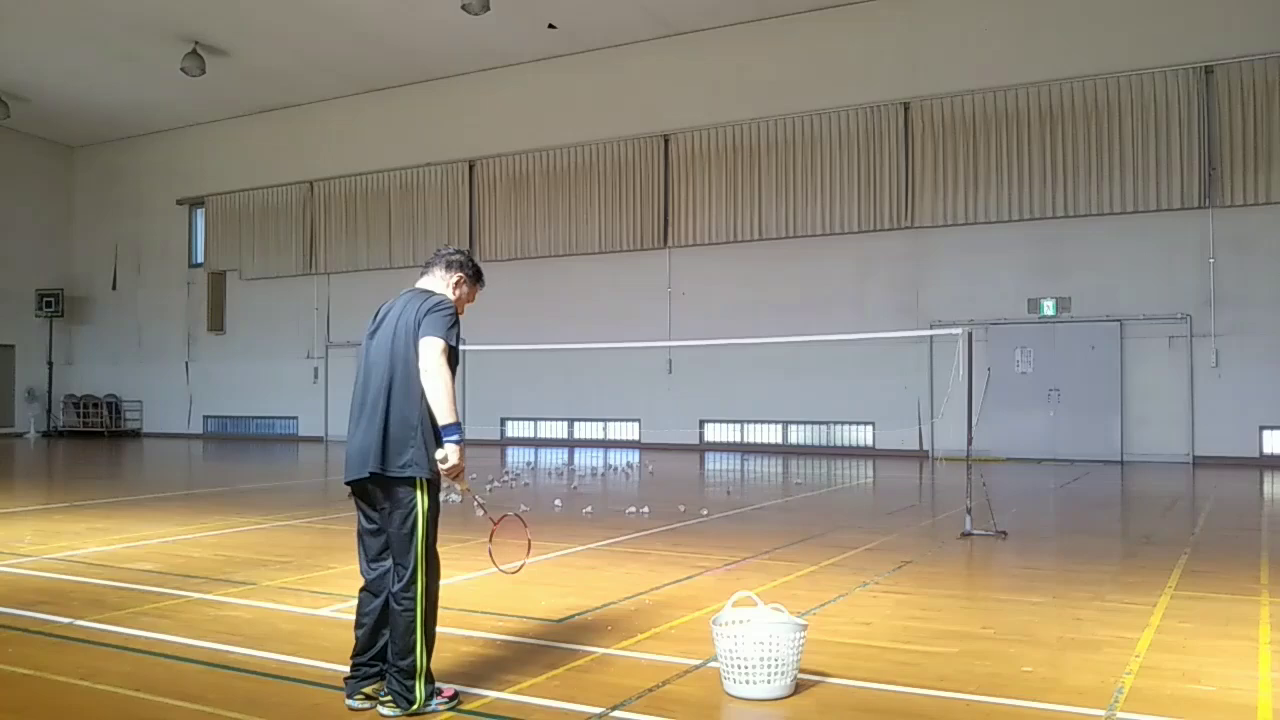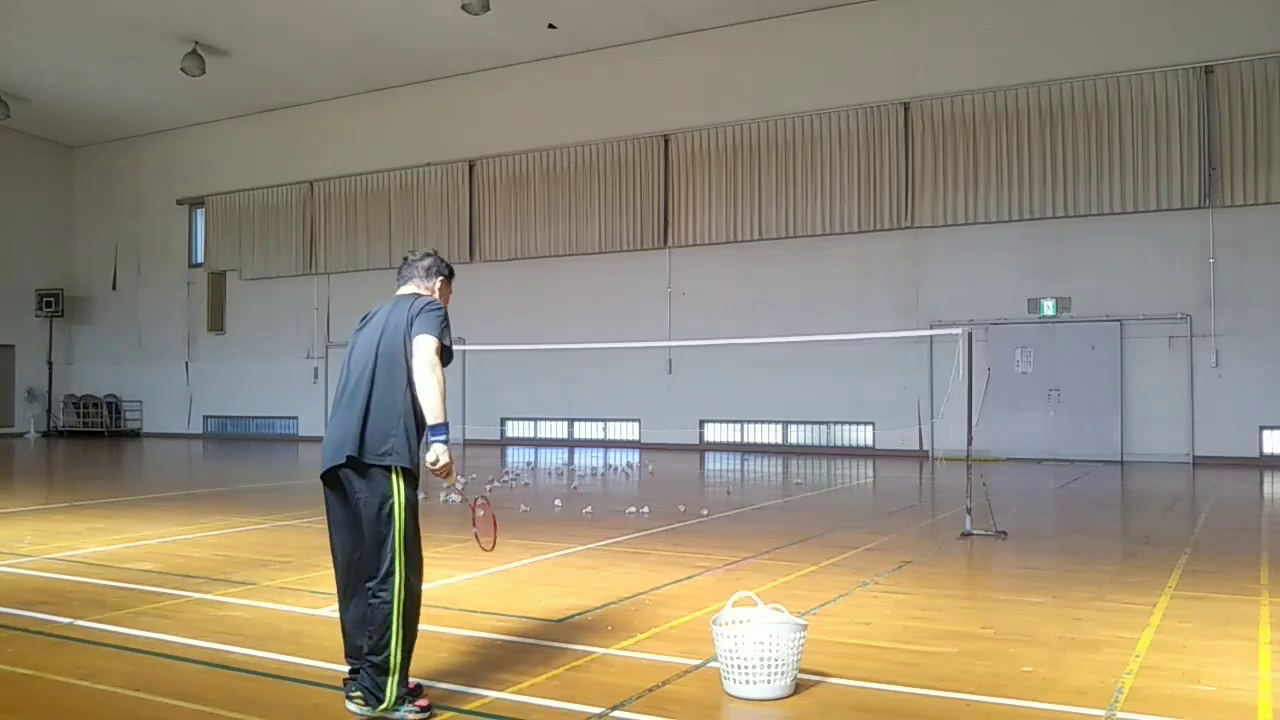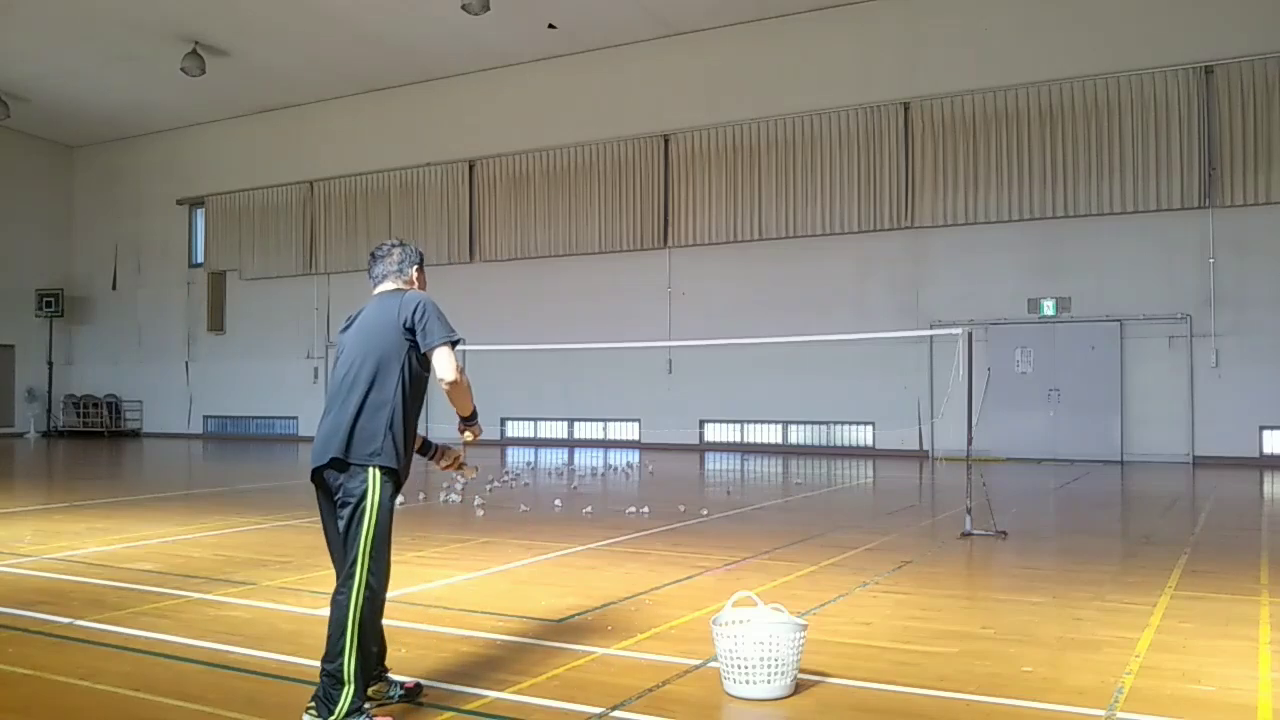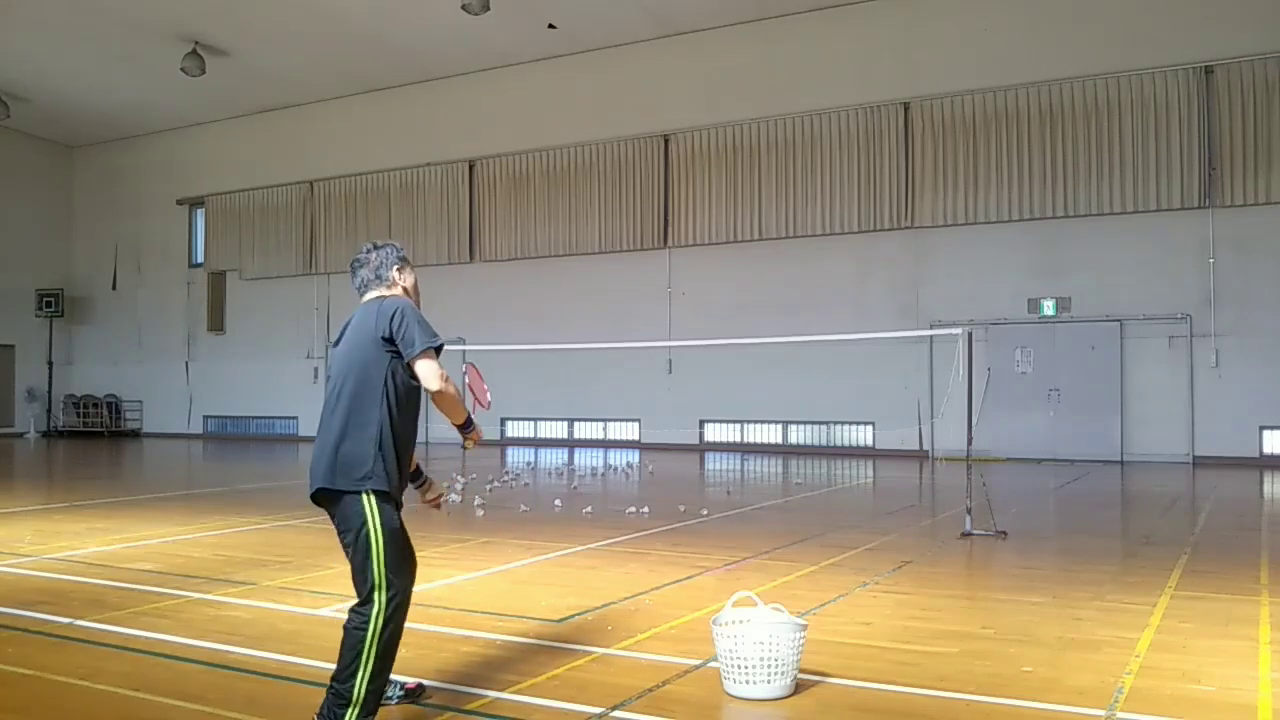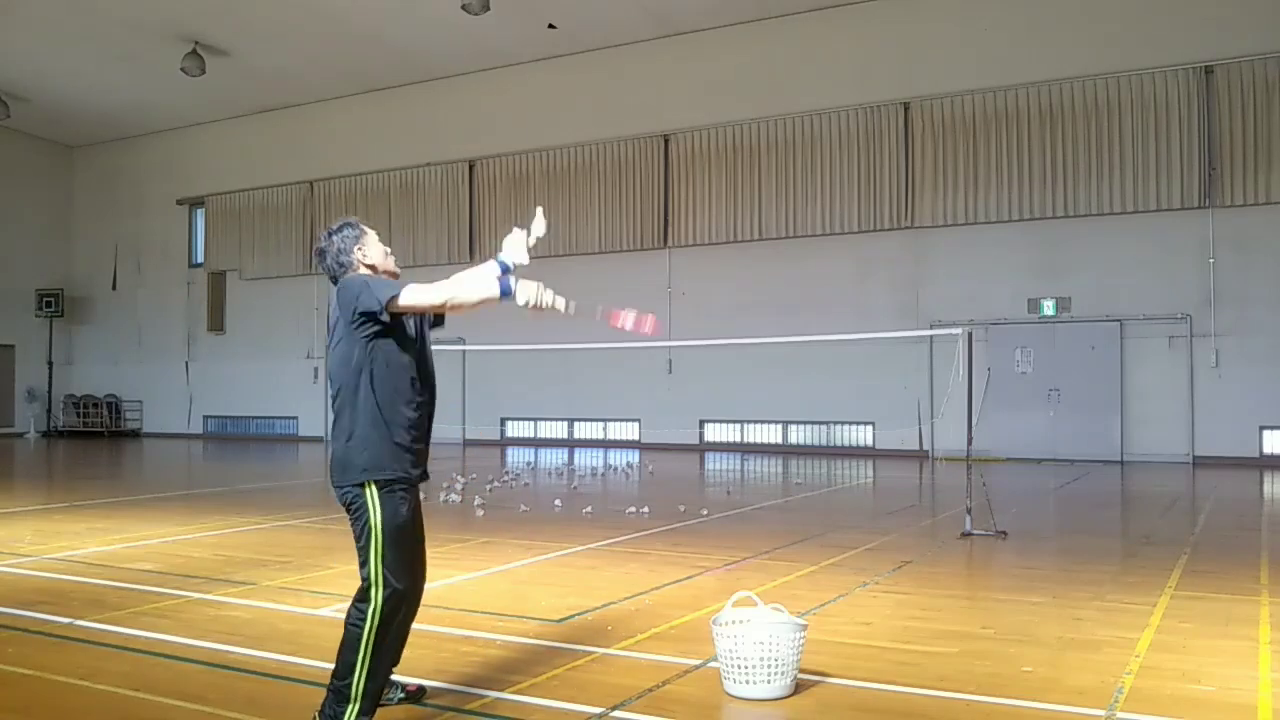
dt=0.4s
person 1, frame 1
left shoulder: (387, 311)
right shoulder: (437, 306)
right elbow: (432, 364)
right wrist: (452, 435)
left hip: (365, 458)
right hip: (403, 460)
left knee: (380, 571)
right knee: (414, 575)
left ankle: (366, 680)
person 1, frame 2
left shoulder: (373, 319)
right shoulder: (427, 308)
right elbow: (425, 363)
right wrist: (439, 435)
left hip: (339, 454)
right hip: (380, 456)
left knee: (357, 574)
right knee: (395, 573)
left ankle: (368, 680)
person 1, frame 3
left shoulder: (357, 321)
right shoulder: (416, 304)
right elbow: (449, 374)
left wrist: (429, 448)
right wrist: (469, 422)
left hip: (333, 459)
right hip: (363, 462)
left knee: (361, 576)
right knee: (361, 579)
left ankle: (370, 679)
person 1, frame 4
left shoulder: (359, 326)
right shoulder: (396, 310)
right elbow: (434, 383)
left wrist: (415, 475)
right wrist: (467, 423)
left hip: (349, 475)
right hip: (358, 478)
left knee: (396, 577)
right knee: (385, 592)
left ankle: (375, 681)
person 1, frame 5
left shoulder: (393, 305)
right shoulder: (357, 292)
left elbow: (445, 299)
right elbow: (428, 296)
left wrist: (504, 267)
right wrist: (508, 284)
left hip: (396, 470)
right hip: (374, 472)
left knee: (406, 586)
right knee: (385, 590)
